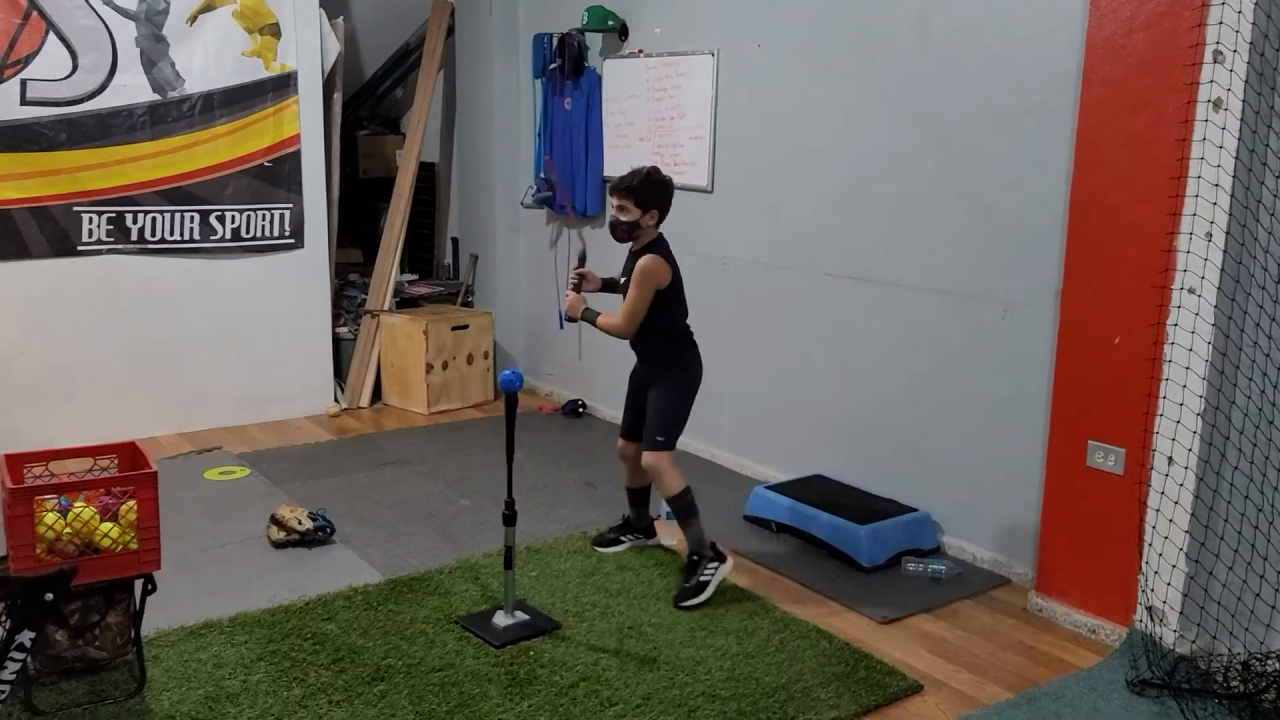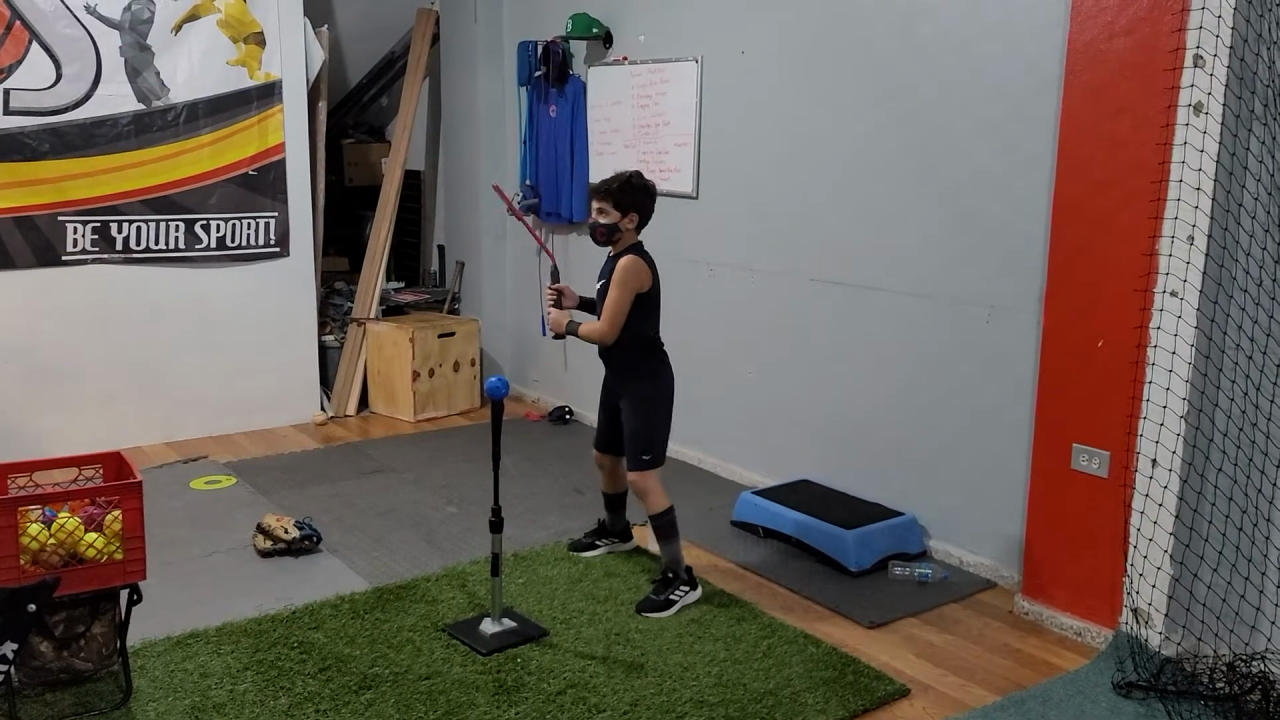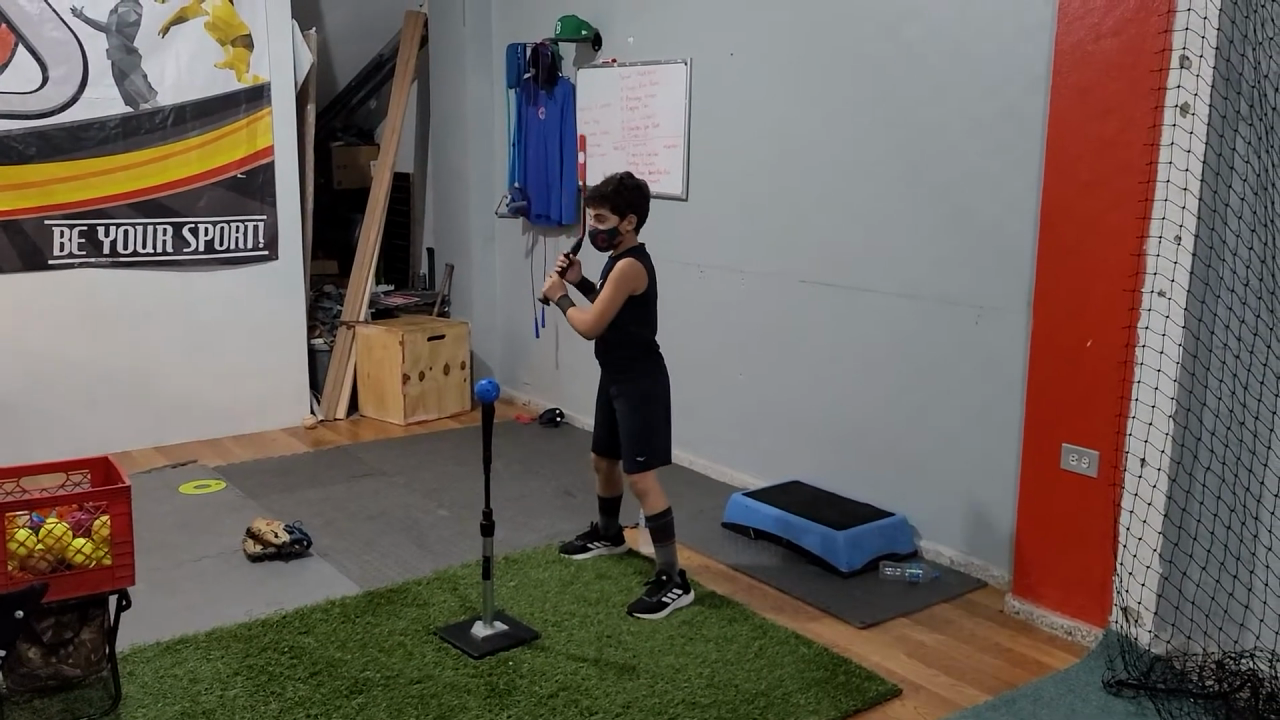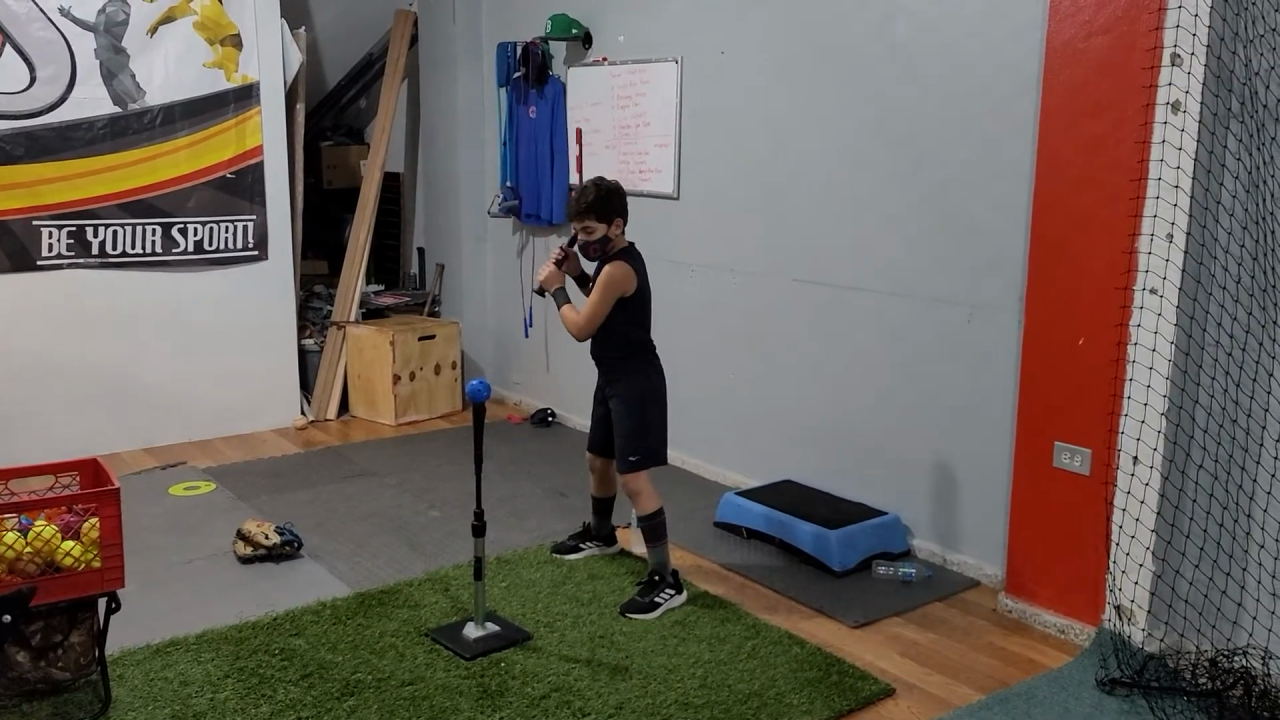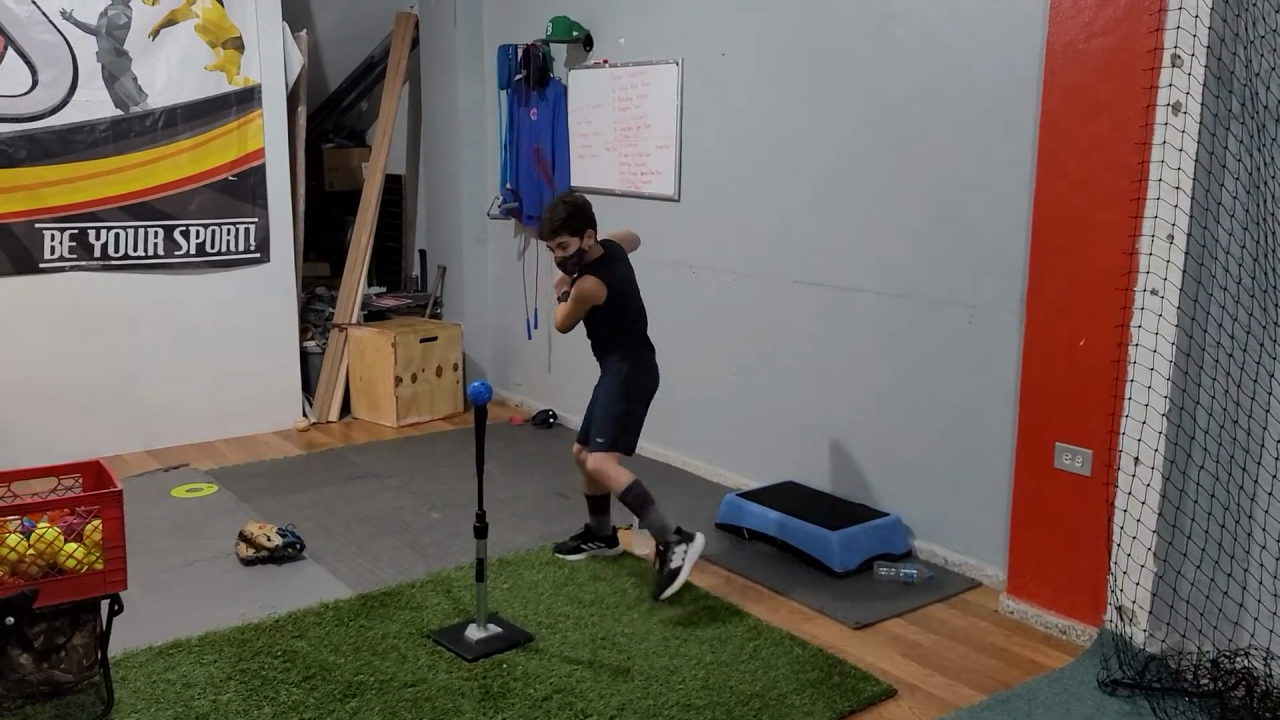
dt=1s
person 1, frame 1
left shoulder: (651, 261)
right shoulder: (643, 250)
left elbow: (625, 326)
left wrist: (583, 311)
right wrist: (602, 283)
left hip: (675, 369)
right hip: (650, 364)
left knee: (656, 459)
right knee: (629, 448)
left ankle: (707, 557)
right ankle: (639, 525)
person 1, frame 2
left shoulder: (631, 263)
right shoulder: (617, 259)
left elbow: (607, 332)
left wrist: (566, 325)
right wrist: (579, 302)
left hip: (645, 381)
right hip: (619, 377)
left knee: (641, 477)
right knee: (606, 457)
left ankle: (680, 578)
right ankle: (615, 531)
person 1, frame 3
left shoulder: (630, 265)
right shoulder: (621, 260)
left elbow: (590, 327)
left wrist: (560, 297)
right wrist: (580, 283)
left hip: (639, 382)
right hip: (616, 377)
left knee: (640, 478)
right knee: (603, 461)
left ankle: (673, 580)
right ankle: (607, 534)
person 1, frame 4
left shoulder: (618, 268)
right shoulder: (618, 259)
left elbow: (581, 328)
right elbow: (601, 302)
left wrist: (557, 288)
right wrist: (577, 274)
left hip: (635, 382)
right hip: (614, 378)
left knee: (633, 478)
right knee: (598, 461)
left ankle: (665, 580)
right ankle: (600, 534)
person 1, frame 5
left shoulder: (589, 282)
right shoulder: (611, 249)
left elbow: (563, 323)
right elbow: (632, 237)
left wrist: (564, 292)
left hip: (629, 371)
right hip: (621, 368)
left knee: (599, 462)
right knee: (583, 452)
left ankle: (676, 541)
right ankle: (601, 534)
